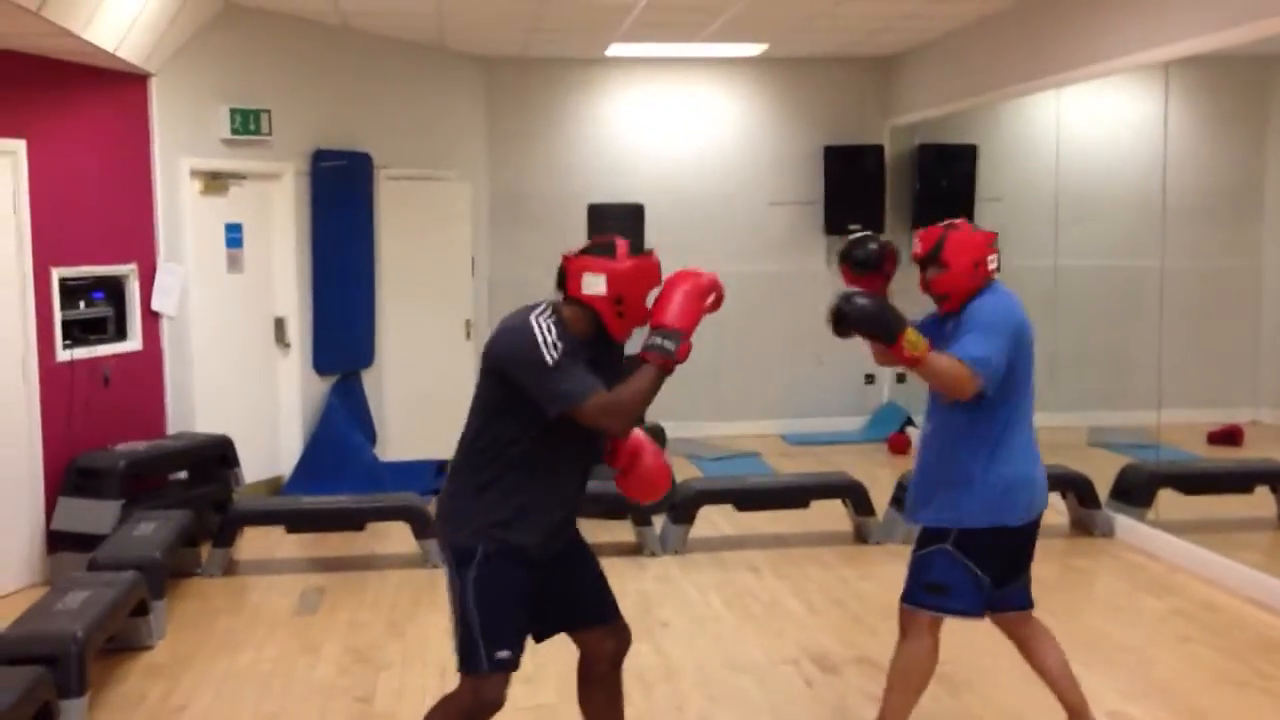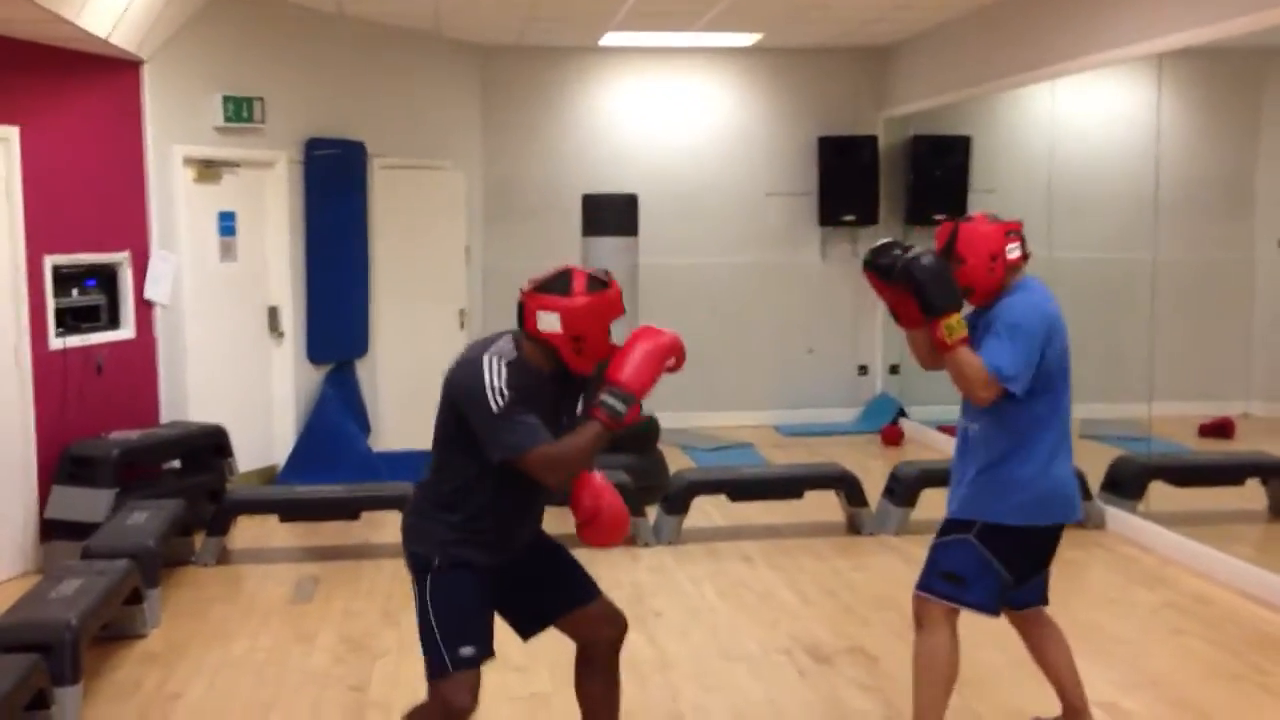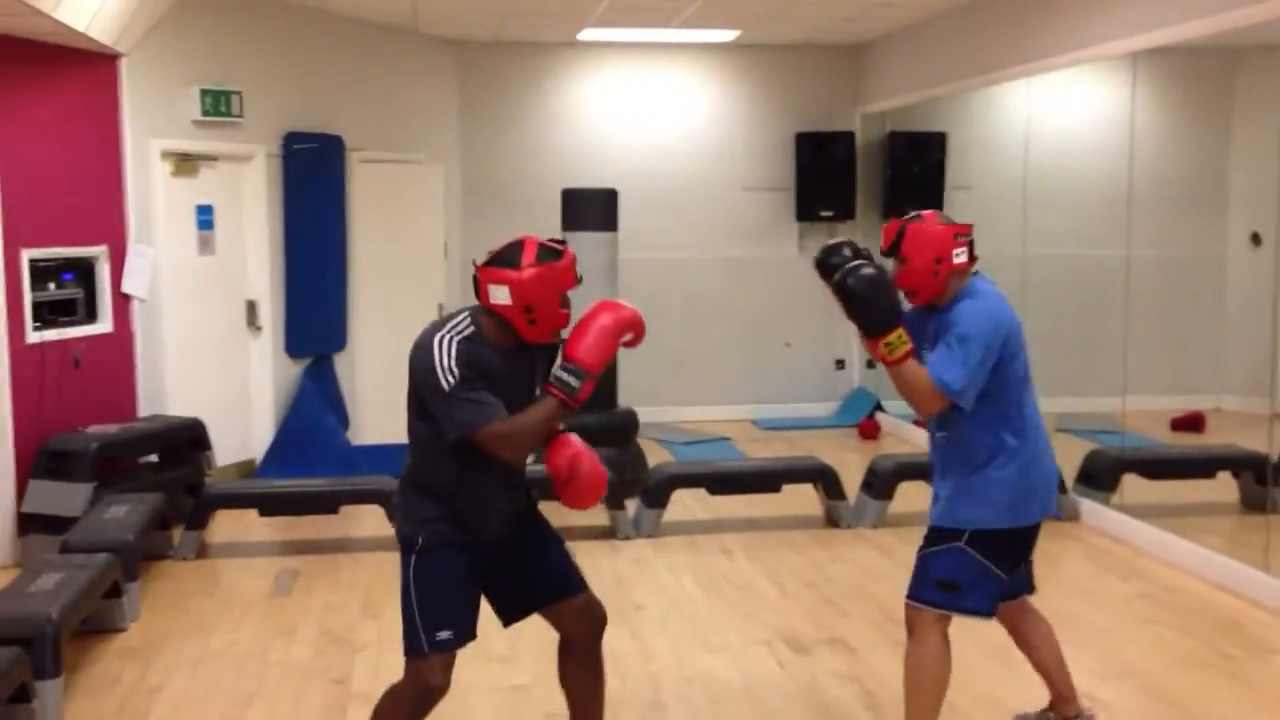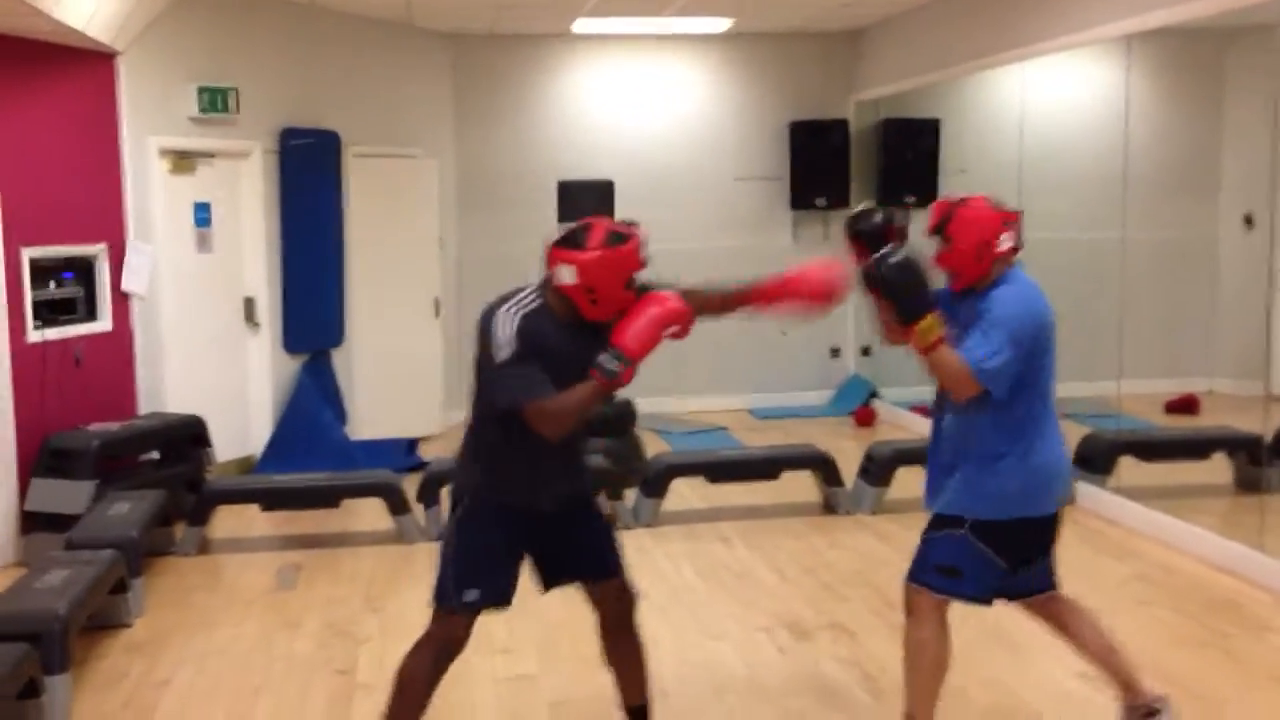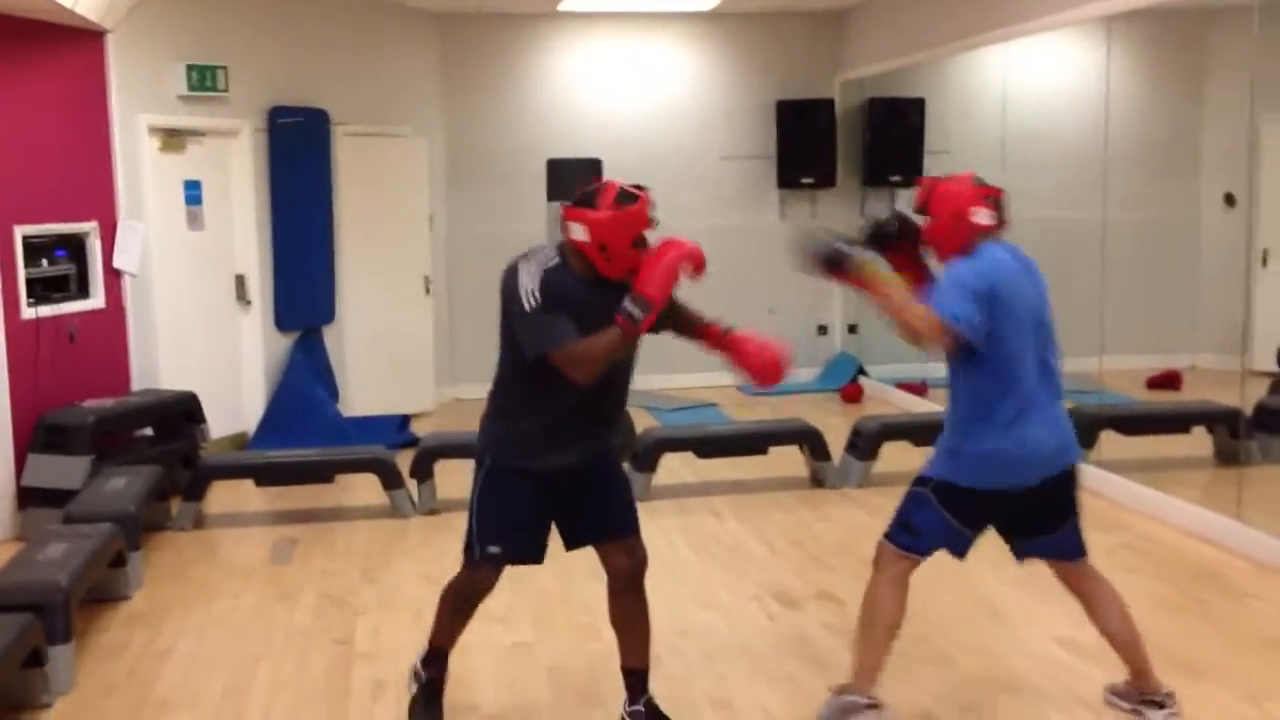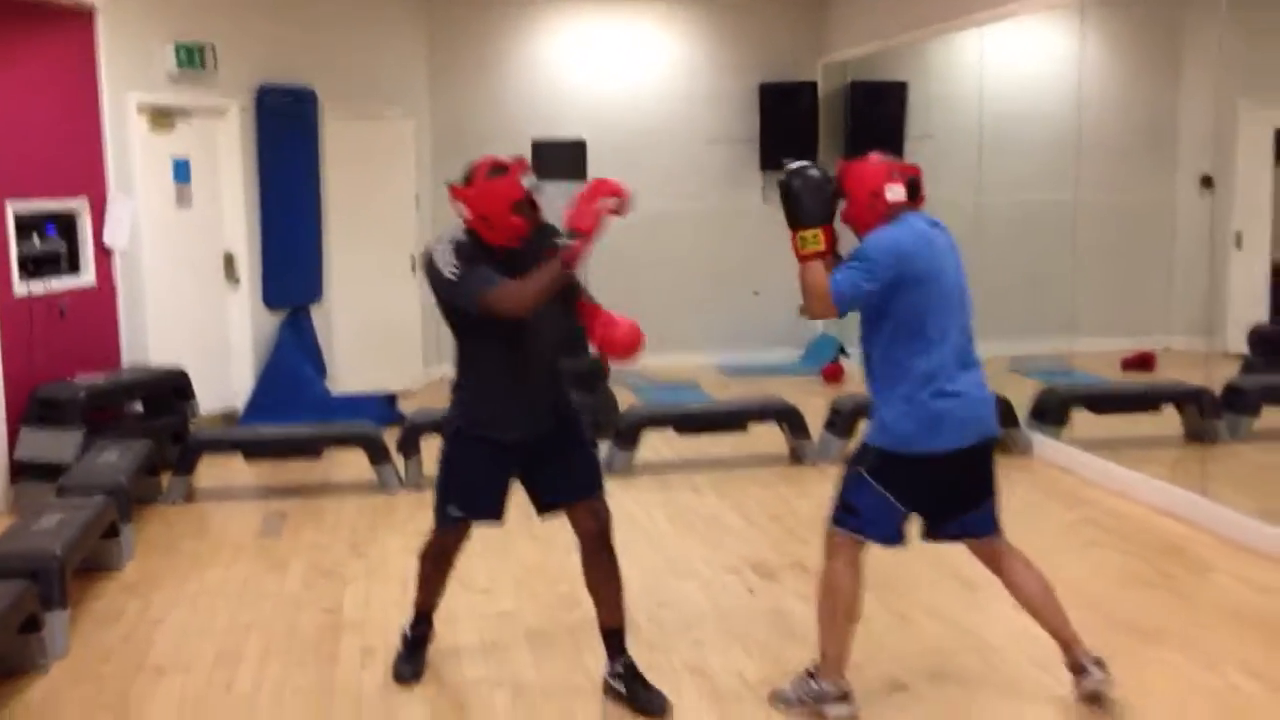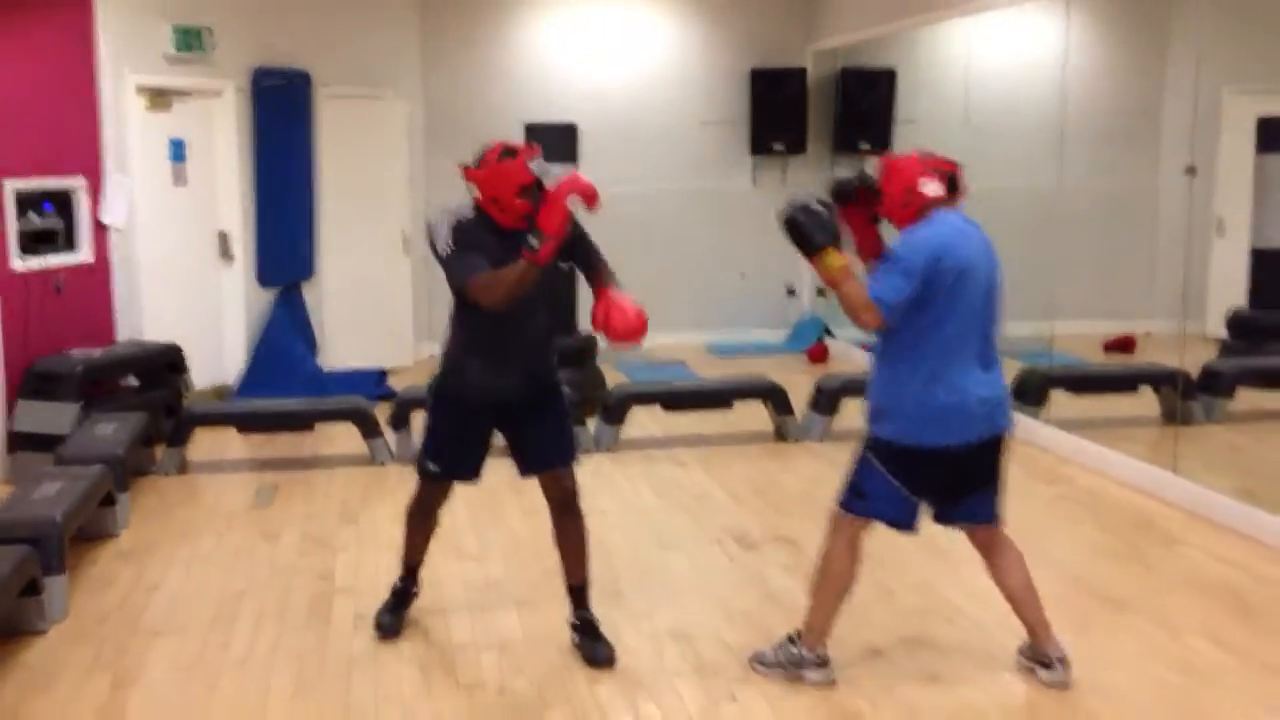
dt=0.3s
person 1, frame 1
left shoulder: (992, 311)
right shoulder: (960, 314)
left elbow: (962, 382)
right elbow: (889, 357)
left wrist: (898, 333)
right wrist: (871, 295)
left hip: (977, 498)
right hip: (1007, 494)
left knee: (919, 617)
right knee: (1012, 615)
person 1, frame 2
left shoulder: (1024, 309)
right shoulder: (1004, 305)
left elbow: (982, 387)
right elbow: (933, 358)
left wrist: (945, 315)
right wrist: (904, 301)
left hip: (1007, 495)
right hip: (1034, 491)
left knee: (933, 608)
right knee: (1025, 610)
person 1, frame 3
left shoulder: (979, 318)
right shoulder: (941, 305)
left elbow: (929, 400)
right elbow: (886, 350)
left wrist: (883, 329)
right wrist: (860, 304)
left hip: (990, 494)
right hip: (1006, 488)
left knee: (925, 616)
right knee: (1008, 603)
person 1, frame 4
left shoulder: (1015, 306)
right shoulder: (970, 292)
left elbow: (962, 385)
right elbow: (897, 333)
left wrist: (919, 314)
right wrist: (878, 265)
left hip: (998, 486)
right hip: (1024, 481)
left knee: (924, 599)
right knee: (1043, 599)
person 1, frame 5
left shoulder: (980, 272)
right shoulder: (1010, 264)
left elbow: (930, 332)
right elbow: (941, 318)
left wrist: (864, 271)
right wrist: (908, 262)
left hip: (984, 460)
right hip: (1048, 453)
left knee: (892, 561)
right knee: (1076, 570)
person 1, frame 6
left shoulder: (891, 244)
right shoulder: (929, 237)
left elbow: (821, 304)
right elbow: (860, 279)
left wrist: (809, 230)
right wrist: (821, 224)
left hip: (910, 432)
right hip: (969, 424)
left knee: (844, 543)
right knee: (992, 548)
right ankle: (1082, 660)
person 1, frame 7
left shoulder: (926, 243)
right shoulder: (971, 237)
left elbow: (869, 314)
left wrist: (826, 252)
left hip: (918, 422)
right hip: (981, 414)
left knee: (848, 525)
right knee: (986, 532)
left ankle: (809, 649)
right ankle: (1047, 650)
person 2, frame 1
left shoulder: (600, 339)
right shoulder: (528, 338)
right elbow: (608, 416)
left wrist: (628, 445)
right wrist: (669, 339)
left hip: (548, 531)
right hip: (486, 534)
left knee: (607, 645)
person 2, frame 2
left shoulder: (563, 367)
right shoulder: (486, 373)
right elbow: (550, 468)
left wrist: (584, 480)
right wrist: (621, 397)
left hip: (515, 539)
right hip: (451, 548)
left knee: (604, 629)
person 2, frame 3
left shoulder: (534, 338)
right shoulder: (445, 351)
right elbow: (509, 444)
left wrist: (559, 442)
right wrist: (578, 371)
left hip: (509, 516)
right hip: (442, 529)
left knee: (586, 620)
right knee: (428, 677)
person 2, frame 4
left shoulder: (604, 306)
right shoulder: (510, 322)
left elbow: (688, 300)
right elbow: (551, 422)
left wrist: (771, 290)
right wrist: (619, 359)
left hip: (562, 488)
right hip: (492, 496)
left knee: (615, 602)
right knee: (449, 632)
person 2, frame 5
left shoulder: (631, 270)
right shoulder: (533, 278)
left elbow: (670, 312)
right elbow: (581, 368)
left wrist: (729, 340)
right wrist: (641, 301)
left hip: (589, 451)
right hip: (518, 454)
left knee: (628, 566)
right knee: (482, 574)
right ankle: (430, 672)
person 2, frame 6
left shoulder: (542, 238)
right shoulder: (450, 258)
left elbow: (566, 289)
right elbow: (516, 303)
left wrist: (596, 315)
right wrist: (575, 238)
left hip: (550, 415)
right hip: (482, 425)
left knee: (595, 529)
right knee: (447, 538)
left ankle: (619, 667)
right ankle: (418, 633)
person 2, frame 7
left shoulder: (551, 214)
right shoulder: (455, 230)
left elbow: (590, 260)
right elbow: (492, 295)
left wrist: (610, 296)
right wrist: (544, 238)
left hip: (535, 382)
right hip: (468, 385)
left knee: (564, 494)
right knee: (431, 491)
left ankle: (583, 618)
right ankle: (405, 587)
